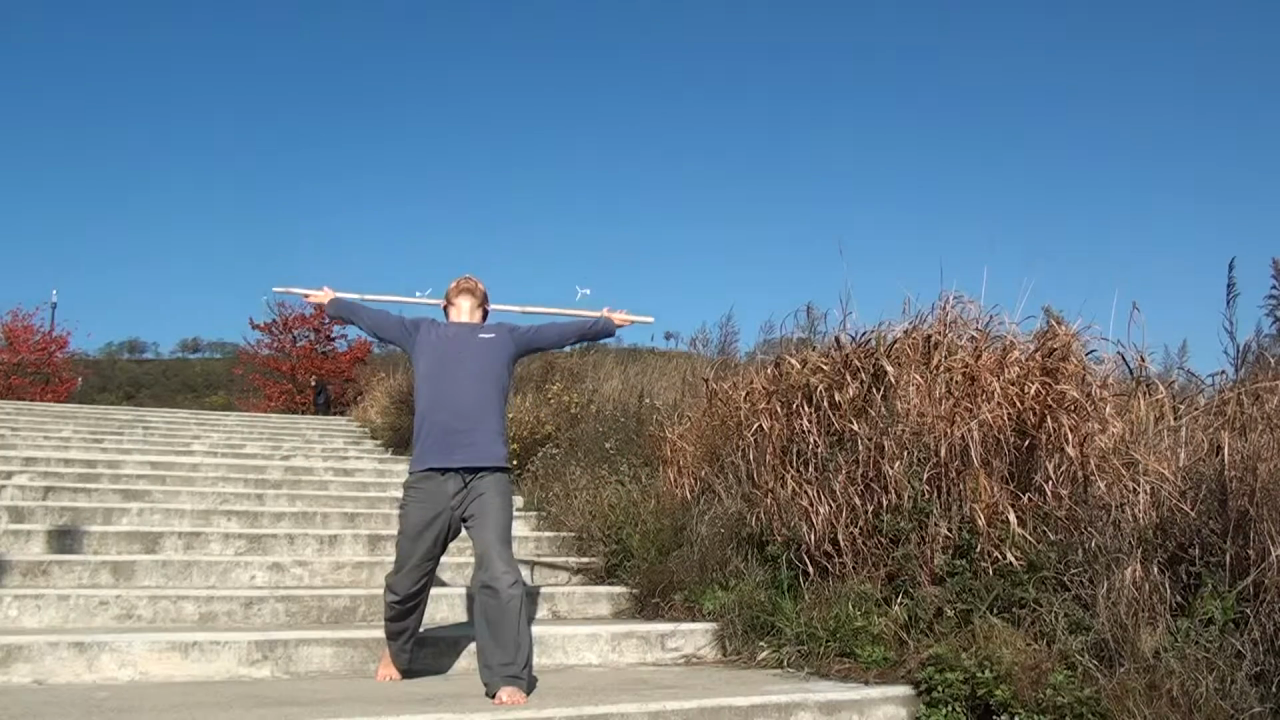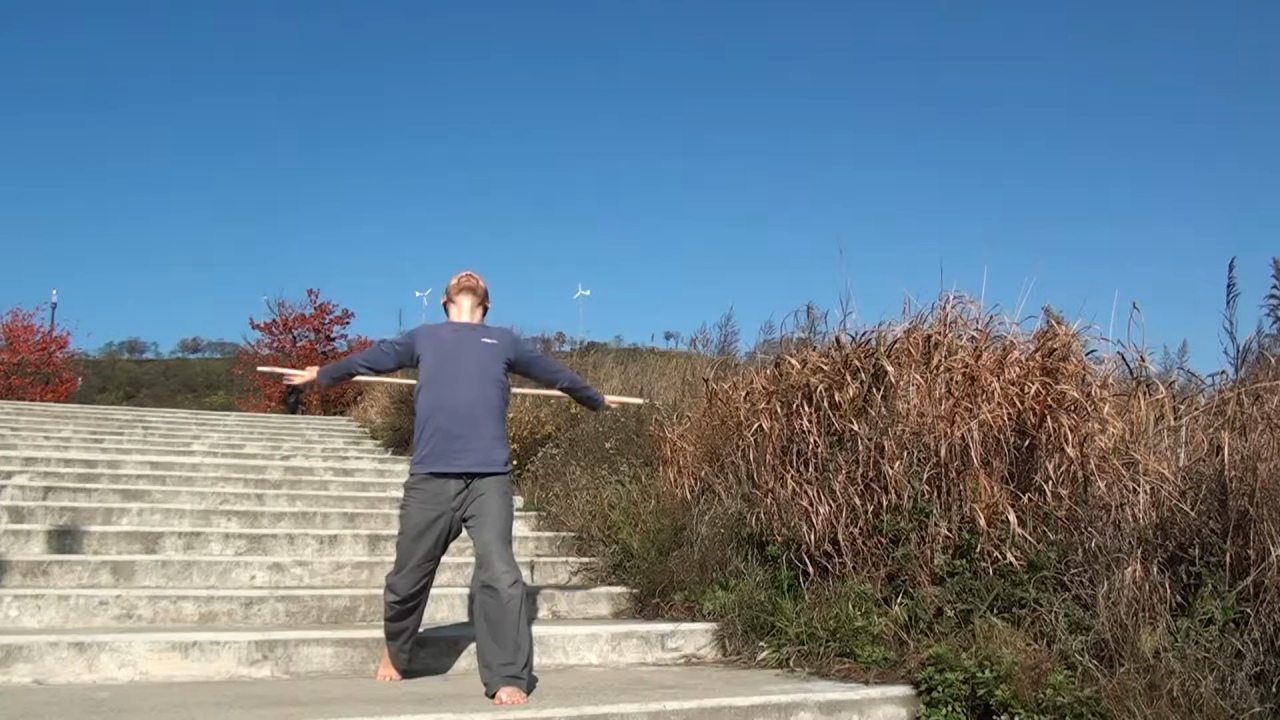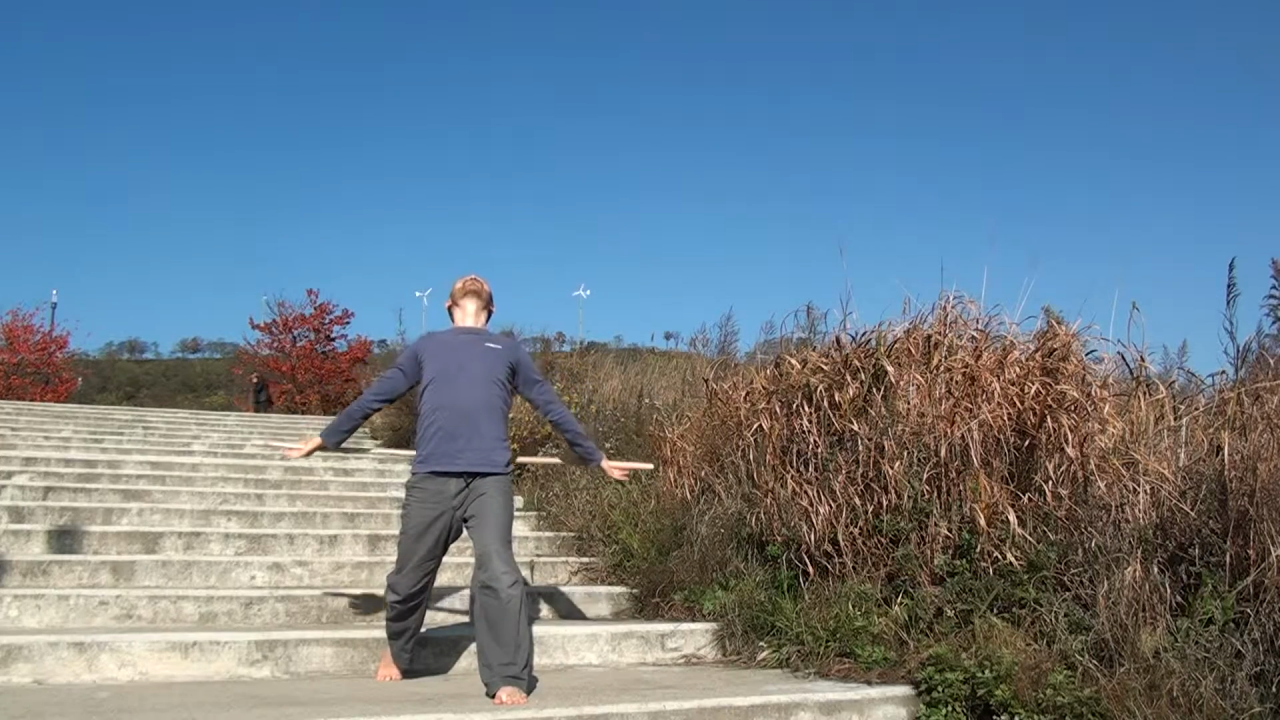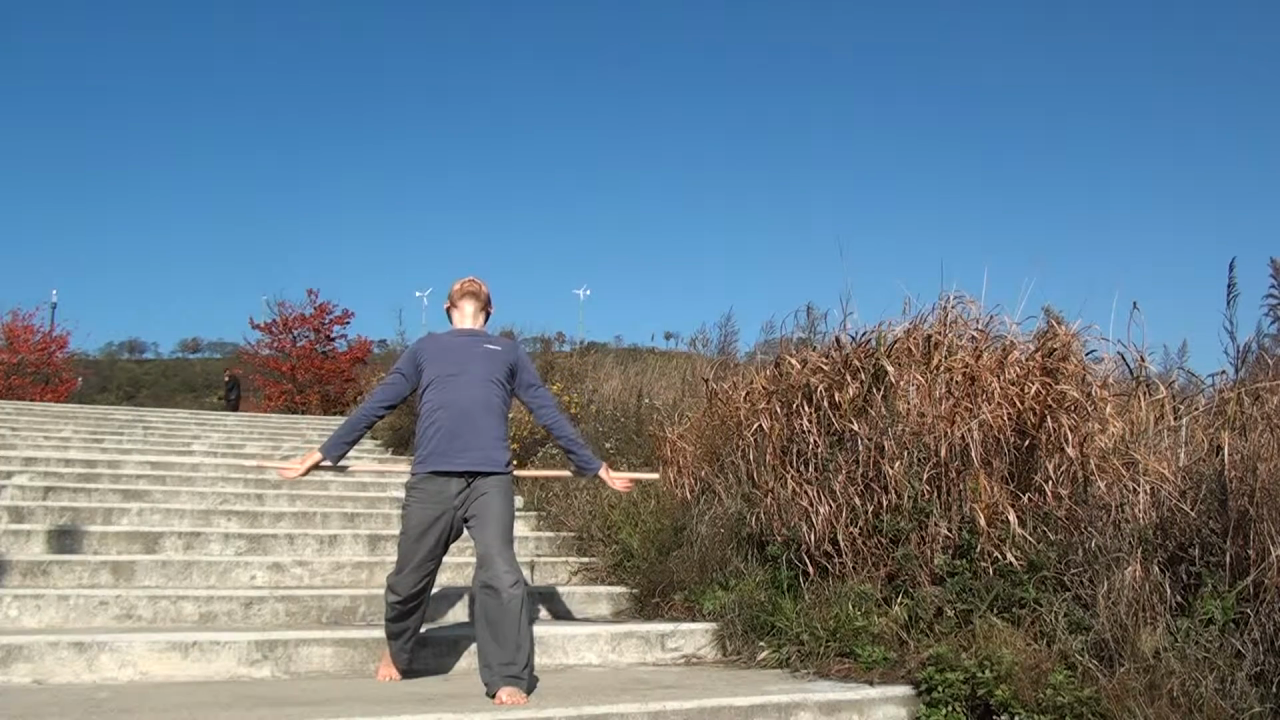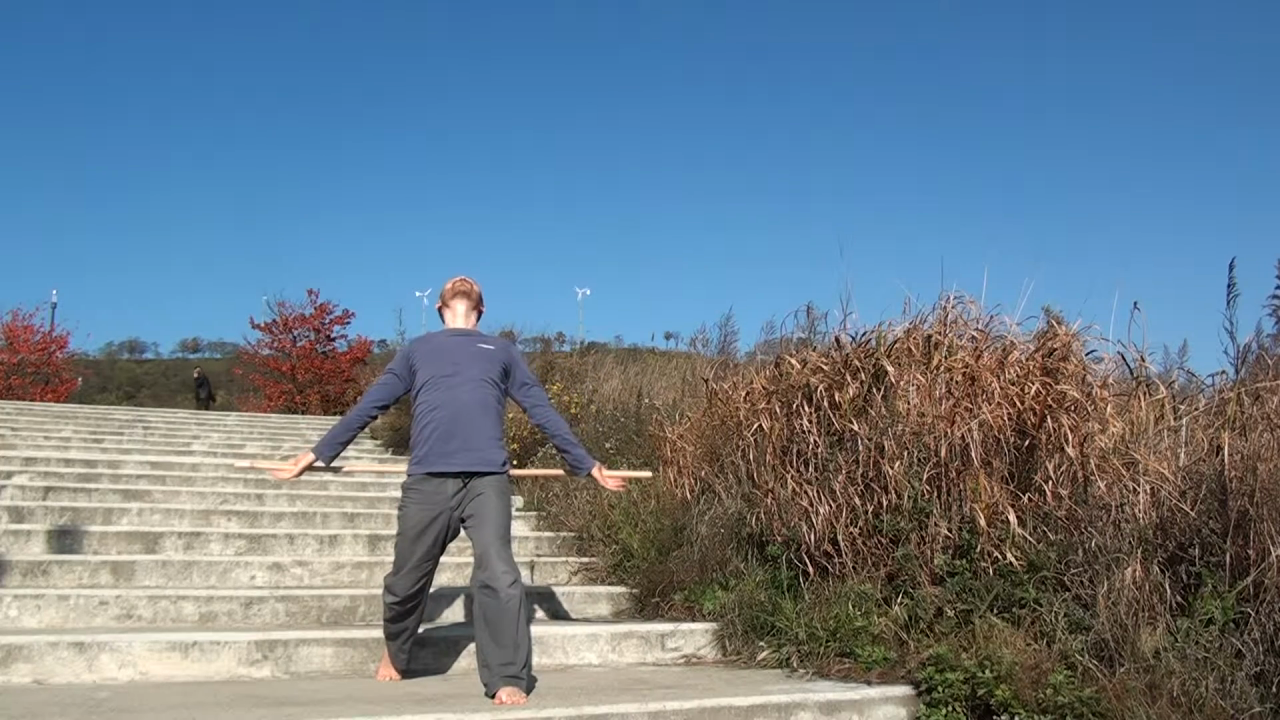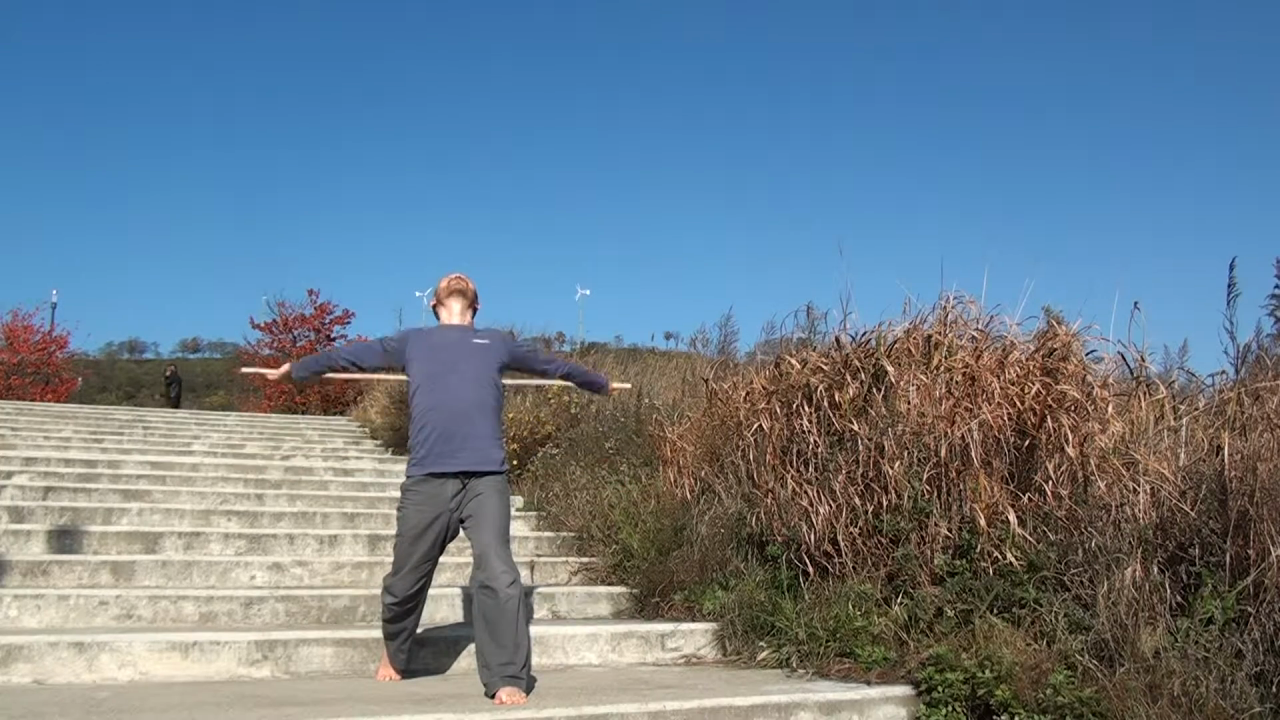
dt=0.5s
person 1, frame 1
left shoulder: (506, 336)
right shoulder: (422, 333)
left elbow: (562, 332)
right elbow: (369, 319)
left wrist: (605, 324)
right wrist: (331, 303)
left hip: (488, 476)
right hip: (429, 476)
left knee: (499, 576)
right knee: (408, 577)
left ankle: (509, 680)
right ankle: (396, 653)
person 1, frame 2
left shoulder: (504, 342)
right shoulder: (423, 338)
left elbow: (558, 374)
right elbow: (368, 359)
left wrist: (596, 400)
right wrist: (321, 374)
left hip: (488, 477)
right hip: (430, 477)
left knee: (499, 575)
right knee: (408, 577)
left ankle: (508, 679)
right ankle: (395, 654)
person 1, frame 3
left shoulder: (509, 350)
right shoulder: (426, 346)
left elbow: (552, 406)
right elbow: (375, 396)
left wrist: (595, 457)
right wrist: (326, 439)
left hip: (490, 478)
right hip: (430, 478)
left knee: (499, 575)
right knee: (409, 576)
left ankle: (509, 680)
right ankle: (396, 653)
person 1, frame 4
left shoulder: (508, 352)
right shoulder: (425, 348)
left elbow: (549, 412)
right elbow: (376, 404)
left wrist: (594, 466)
right wrist: (324, 453)
left hip: (490, 478)
right hip: (431, 478)
left knee: (500, 575)
right knee: (409, 577)
left ankle: (509, 679)
right ankle: (396, 653)
person 1, frame 5
left shoulder: (502, 351)
right shoulder: (418, 349)
left elbow: (542, 410)
right elbow: (369, 404)
left wrist: (586, 464)
right wrist: (317, 455)
left hip: (487, 478)
right hip: (427, 479)
left knee: (498, 575)
right knee: (407, 578)
left ankle: (509, 680)
right ankle: (395, 654)
person 1, frame 6
left shoulder: (498, 343)
right shoulder: (412, 342)
left elbow: (554, 365)
right elbow: (350, 356)
left wrist: (599, 384)
right wrist: (295, 369)
left hip: (486, 477)
right hip: (426, 479)
left knee: (497, 575)
right knee: (405, 578)
left ankle: (508, 679)
right ankle: (393, 655)
